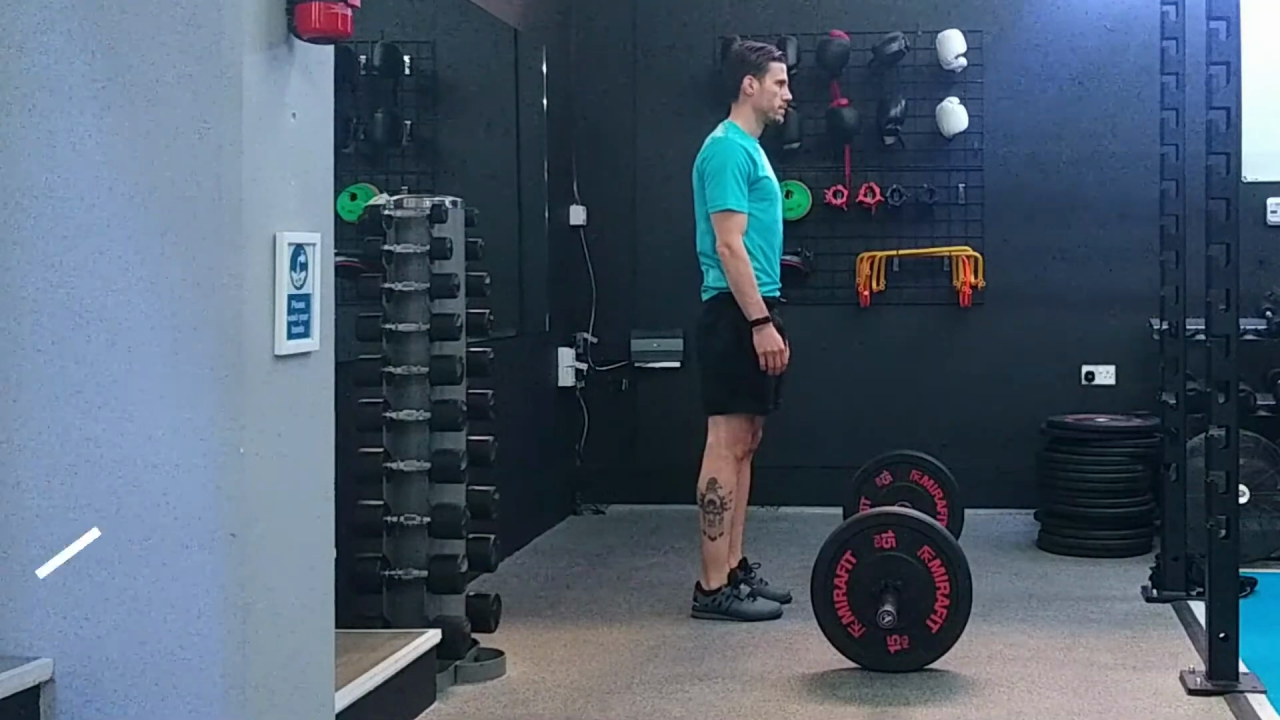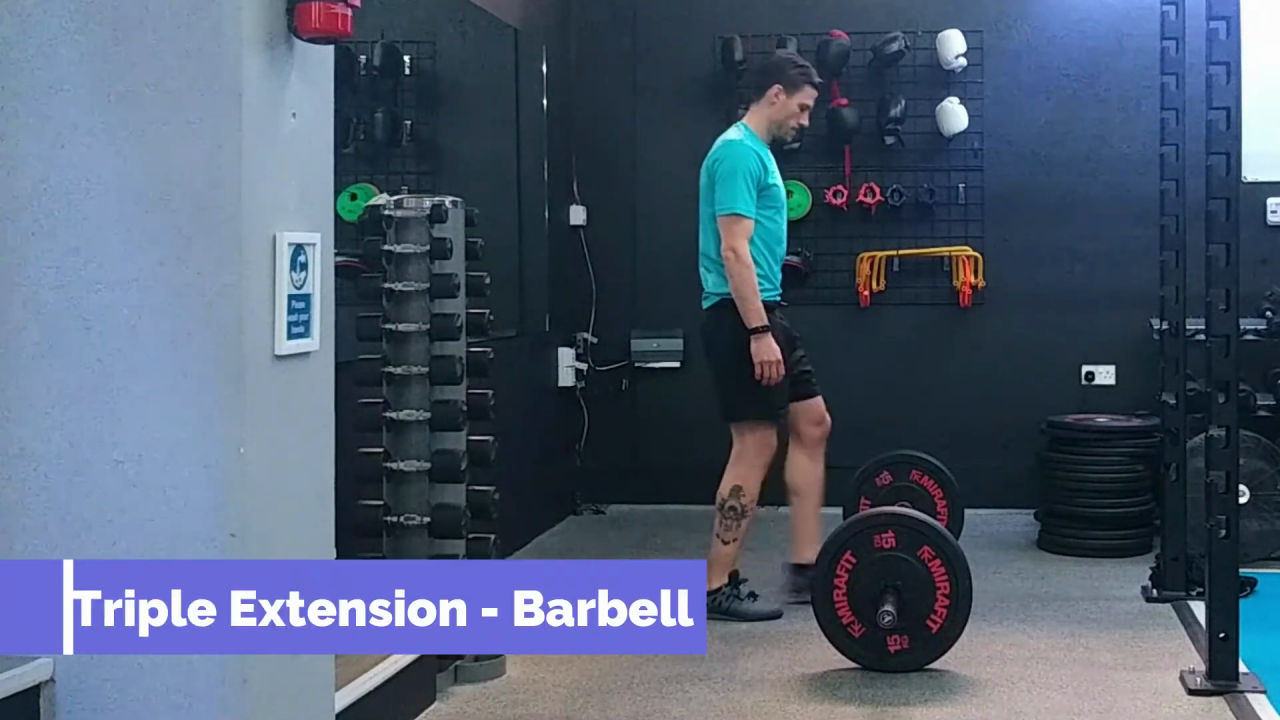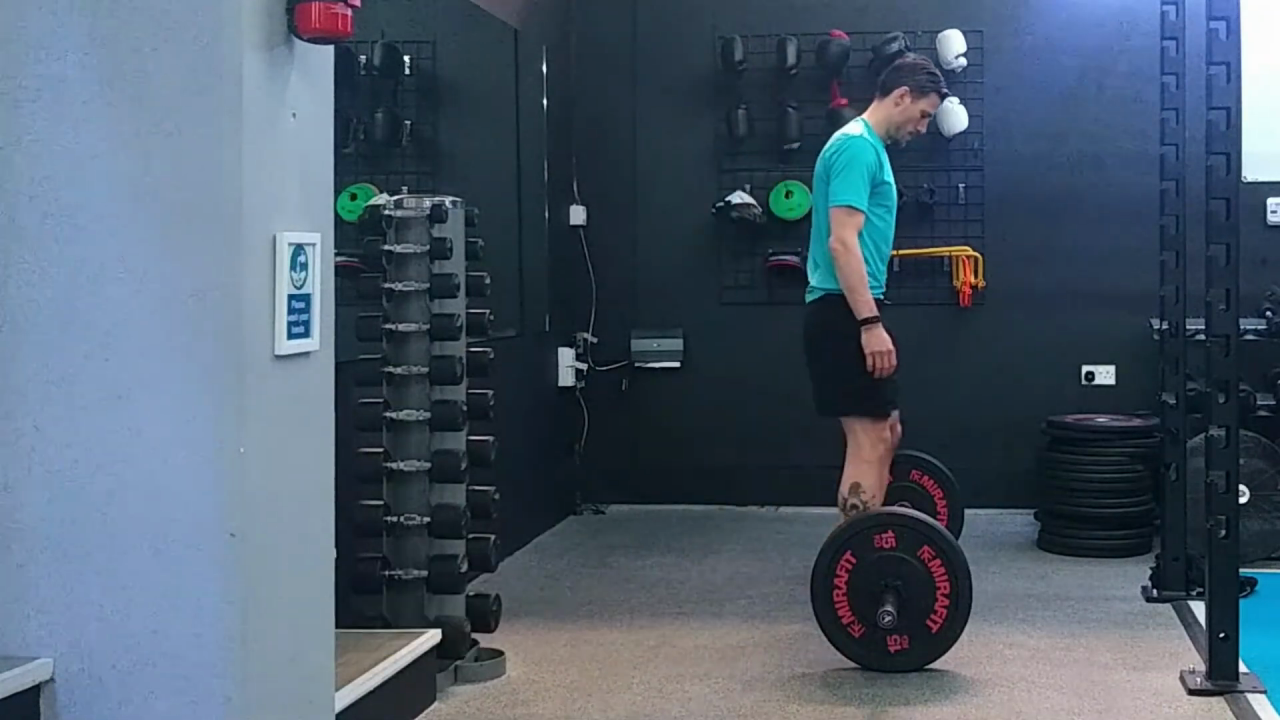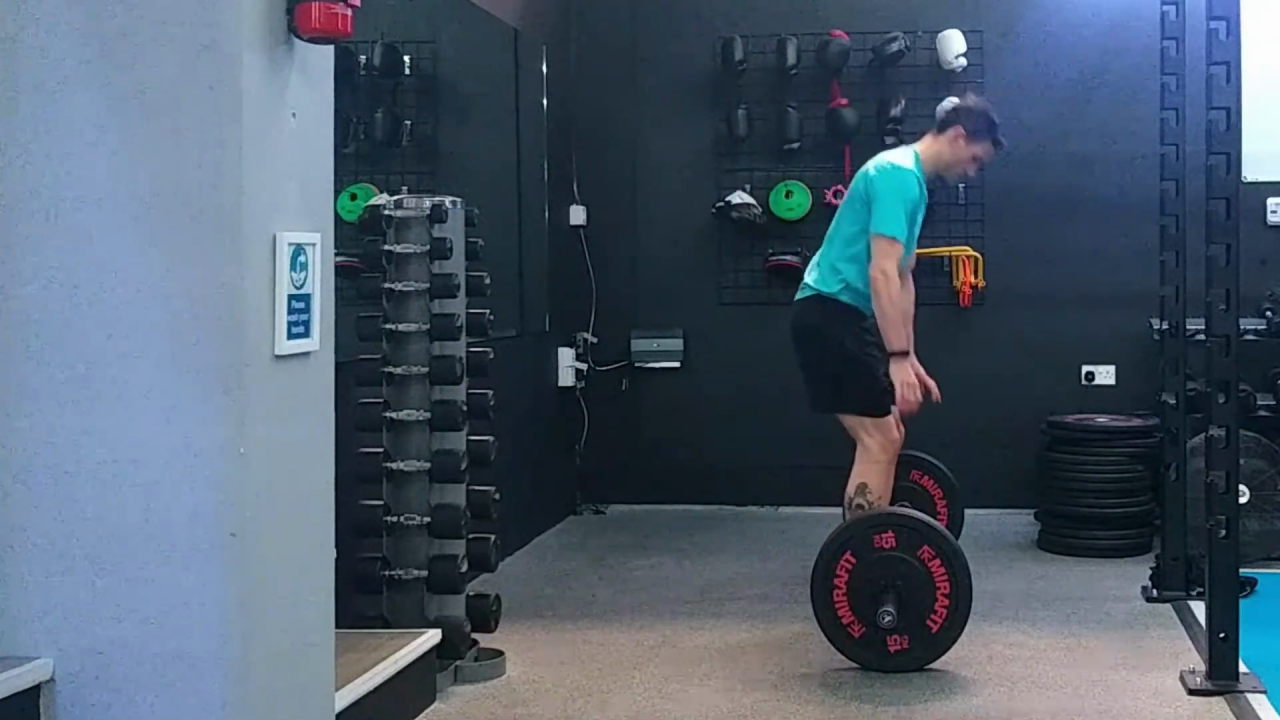
dt=1s
person 1, frame 1
left shoulder: (749, 148)
right shoulder: (728, 148)
right elbow: (729, 246)
left wrist: (766, 319)
right wrist: (761, 322)
left hip: (751, 312)
right hip: (737, 315)
left knee: (744, 444)
right knee: (727, 446)
left ankle: (735, 568)
right ankle: (714, 586)
person 1, frame 2
left shoulder: (757, 152)
right shoulder: (738, 152)
right elbow: (734, 250)
right wrist: (759, 332)
left hip: (763, 316)
right hip: (741, 321)
left knee: (813, 424)
right knee: (755, 447)
left ankle: (806, 565)
right ankle: (718, 586)
person 1, frame 3
left shoulder: (867, 148)
right shoulder: (857, 146)
right elbow: (842, 242)
left wrist: (872, 319)
right wrist: (870, 323)
left hip: (851, 314)
right hip: (844, 314)
left knee: (884, 434)
right knee: (871, 441)
person 1, frame 4
left shoulder: (910, 176)
right shoulder: (899, 175)
left elbow: (902, 278)
right elbow: (884, 273)
left wrist: (910, 359)
right wrist: (899, 358)
left hip: (842, 314)
right hip: (827, 314)
left knee: (886, 436)
right knee: (880, 440)
